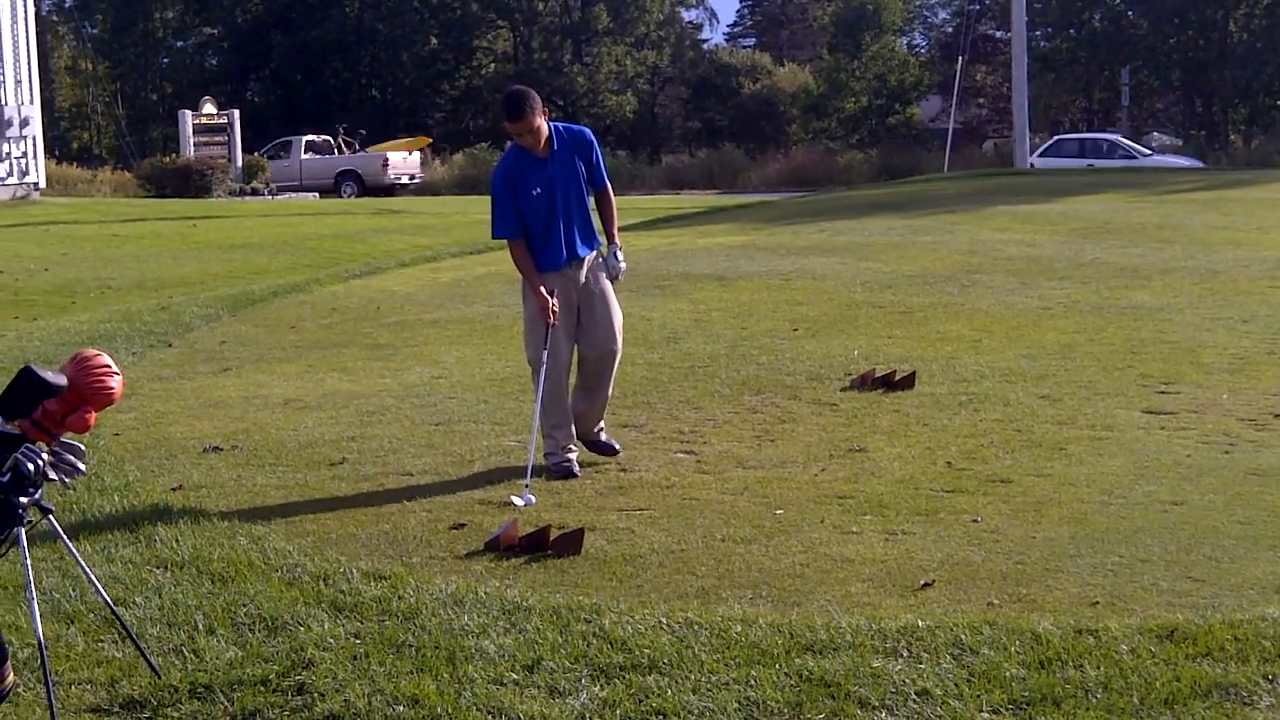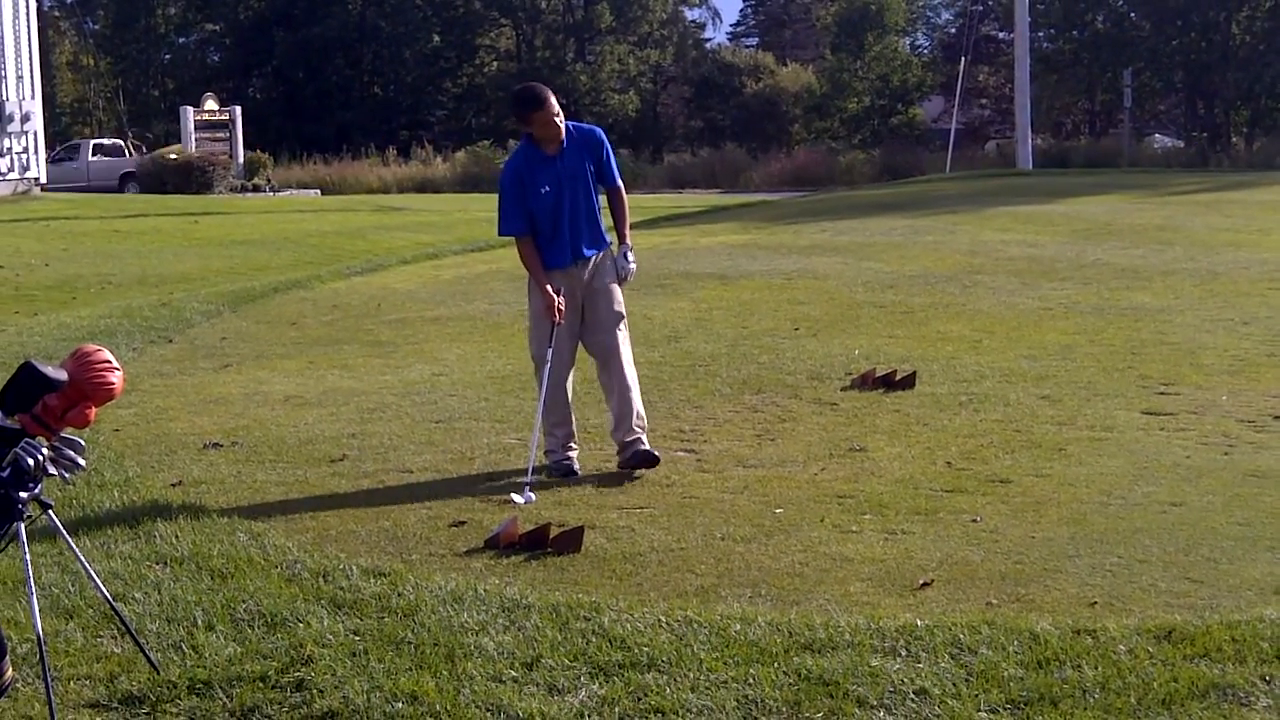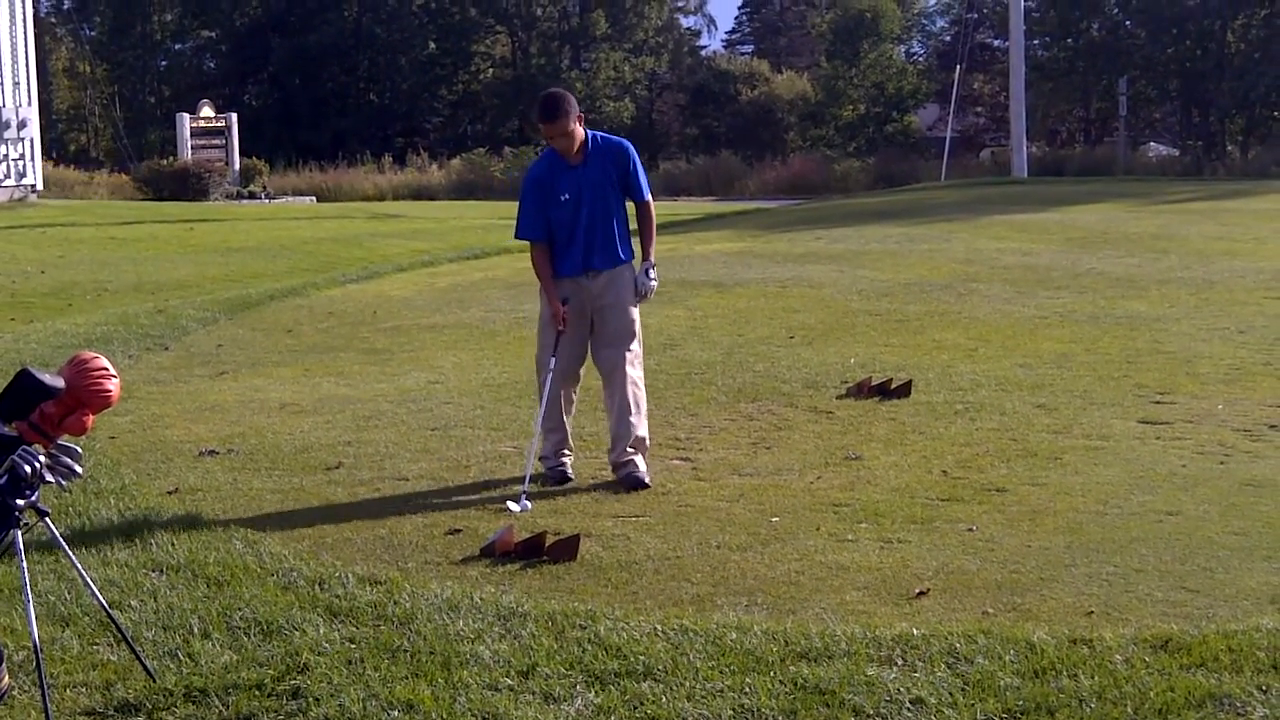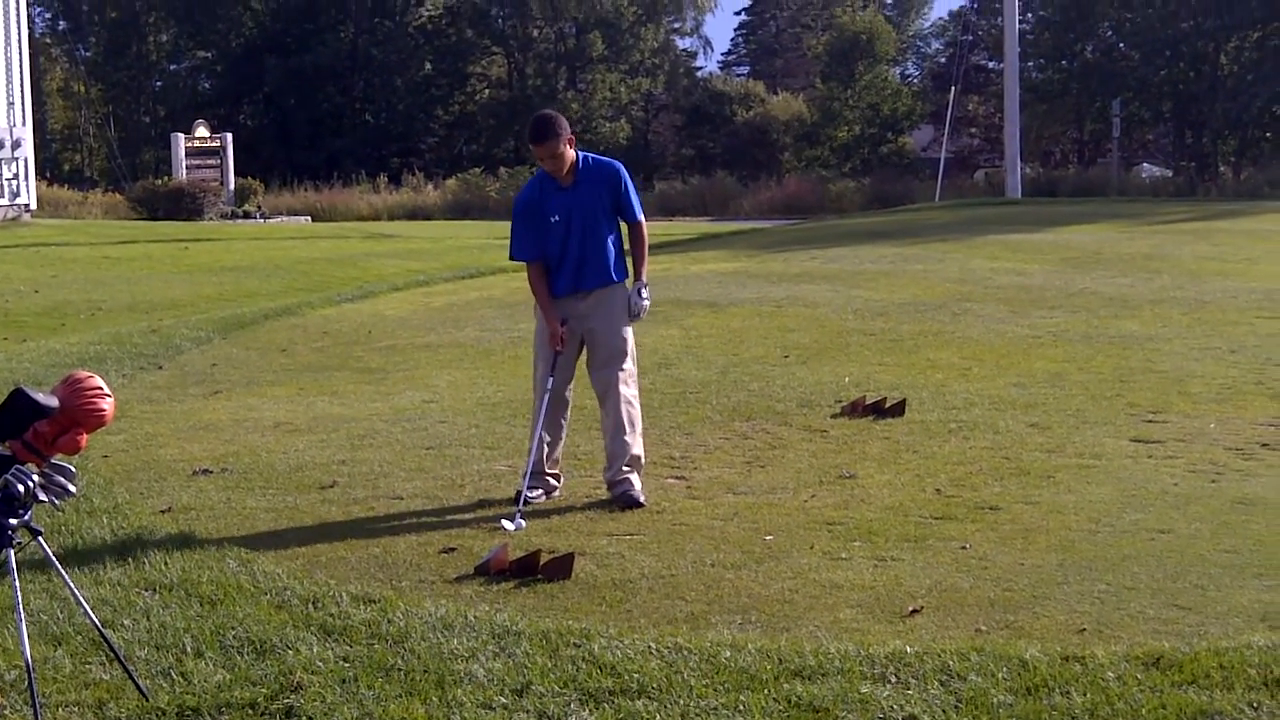
dt=0.4s
person 1, frame 1
left shoulder: (581, 140)
right shoulder: (507, 172)
left elbow: (602, 191)
right elbow: (514, 239)
left wrist: (614, 245)
right wrist: (537, 289)
left hip: (590, 261)
right hip: (545, 275)
left knee: (606, 346)
right knee: (552, 364)
left ankle: (588, 425)
right ankle: (559, 448)
person 1, frame 2
left shoulder: (592, 140)
right shoulder: (516, 170)
left elbow: (615, 191)
right elbow: (522, 237)
left wrist: (625, 246)
right wrist: (544, 288)
left hip: (598, 261)
right hip: (552, 274)
left knee: (615, 350)
right knee: (554, 364)
left ankle: (632, 440)
right ankle: (560, 449)
person 1, frame 3
left shoulder: (619, 152)
right shoulder: (539, 175)
left elbow: (643, 205)
right elbow: (538, 243)
left wrist: (648, 262)
right wrist: (552, 297)
left hip: (615, 275)
right hip: (564, 282)
left knee: (623, 367)
right knee: (557, 371)
left ankle: (629, 458)
right ankle: (556, 456)
person 1, frame 4
left shoulder: (610, 174)
right shoulder: (530, 197)
left elbow: (636, 224)
right elbow: (534, 264)
left wrist: (640, 282)
right wrist: (549, 316)
left hip: (608, 295)
right hip: (557, 302)
left knee: (618, 387)
right knee: (550, 390)
left ankle: (624, 476)
right ankle: (543, 475)
